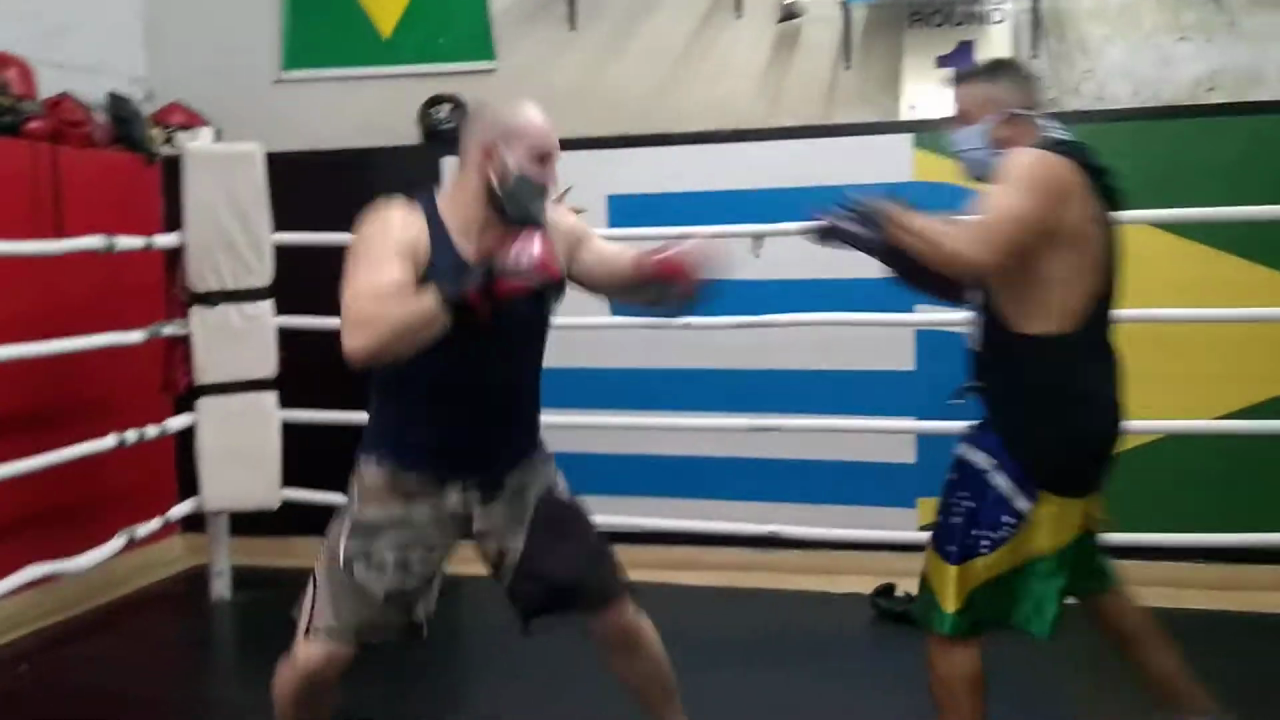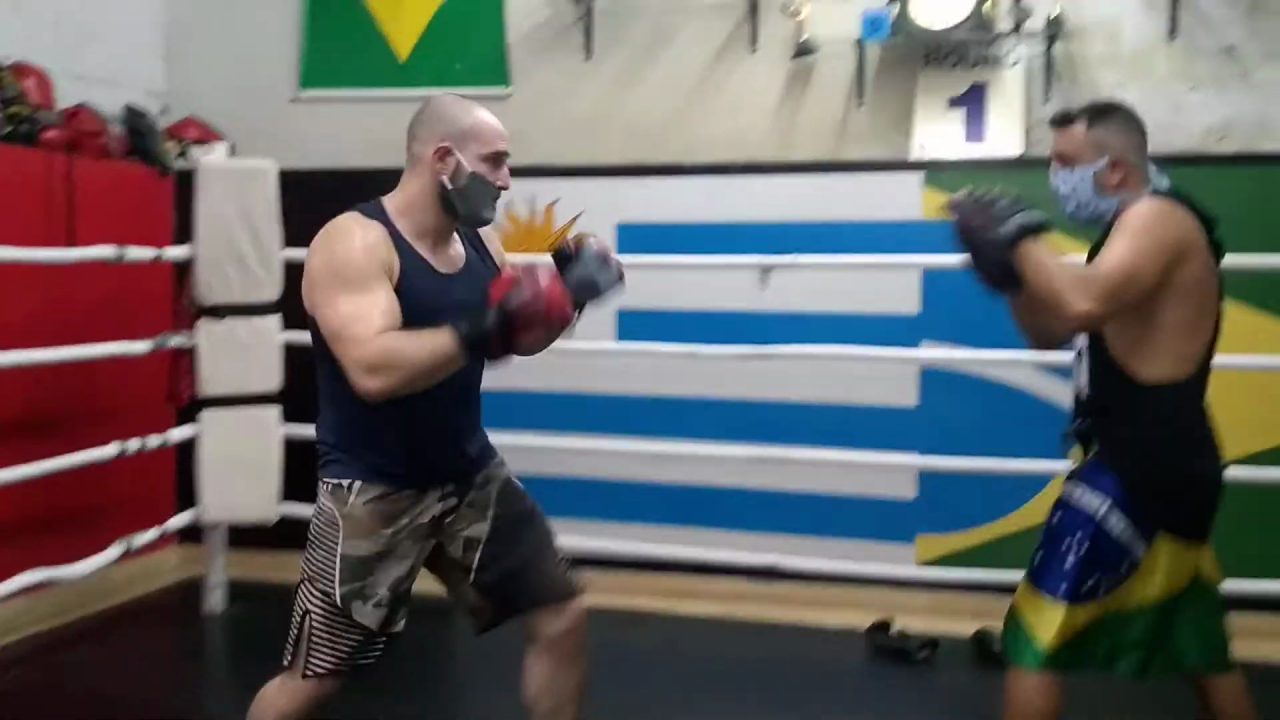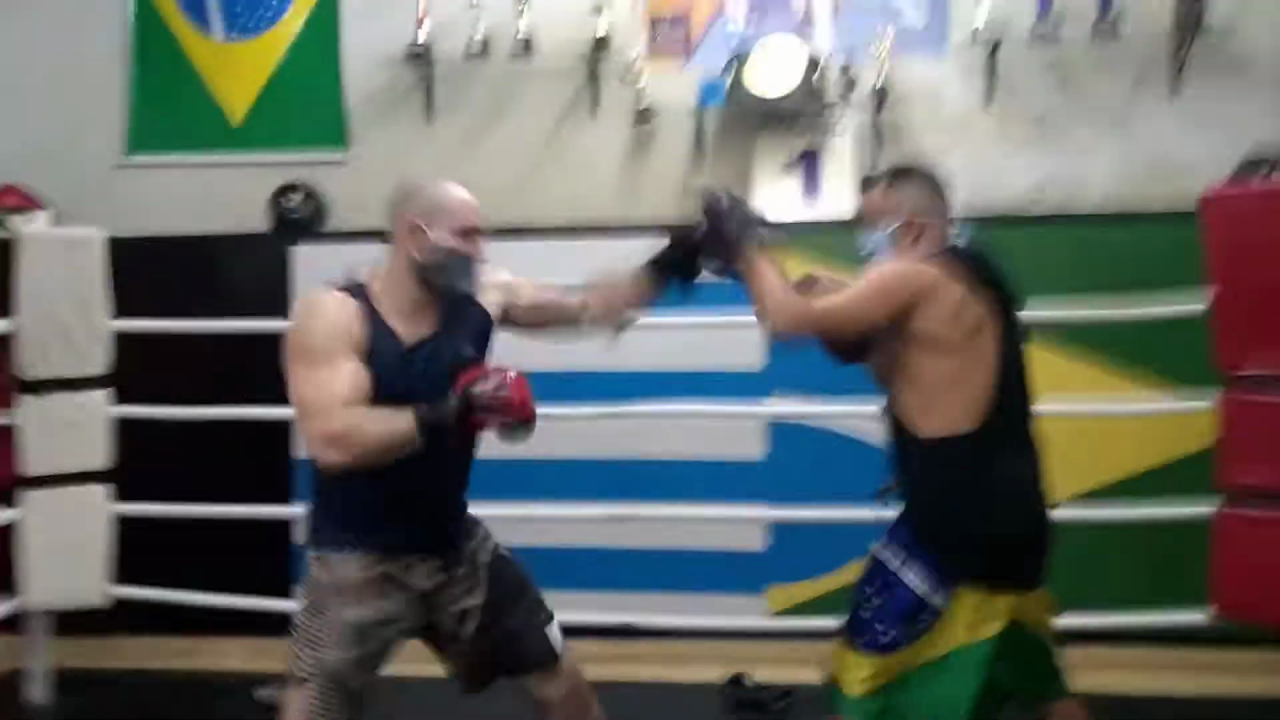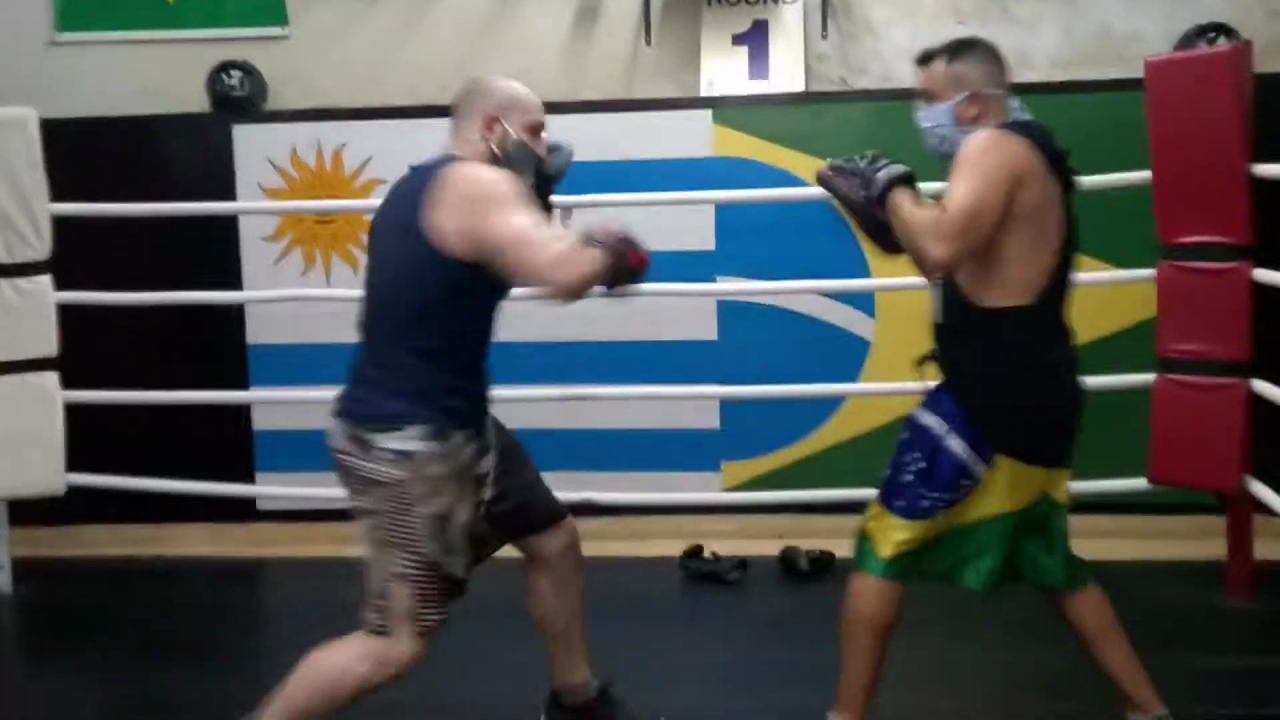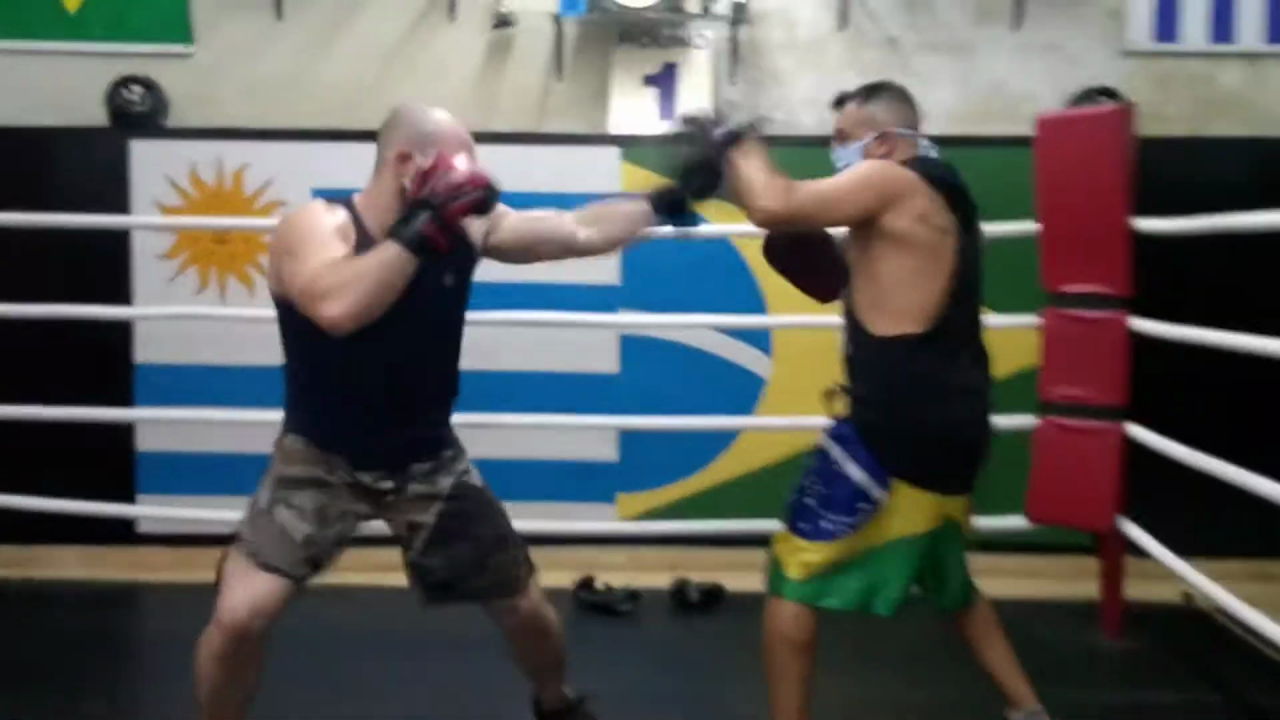
dt=0.4s
person 1, frame 1
left shoulder: (1036, 168)
right shoulder: (1060, 176)
left elbow: (976, 253)
left wrist: (893, 220)
right wrist: (923, 247)
left hip: (1034, 422)
right hip: (1073, 414)
left knee: (947, 609)
right knee: (1086, 578)
person 1, frame 2
left shoulder: (1159, 218)
right shoulder: (1132, 231)
left elbow: (1084, 303)
right elbow: (1052, 331)
left wrist: (1019, 233)
right wrist: (1015, 274)
left hip: (1139, 471)
right hip: (1170, 466)
left knee: (1038, 637)
right knee: (1202, 646)
person 1, frame 3
left shoulder: (917, 278)
right shoulder: (964, 282)
left elbow: (790, 316)
left wrist: (746, 246)
right wrist: (856, 323)
left hip: (949, 526)
right hip: (1006, 518)
person 1, frame 4
left shoulder: (996, 148)
right shoulder: (1020, 162)
left elbow: (943, 250)
right elbow: (961, 274)
left wrist: (891, 191)
right wrist: (893, 215)
left hip: (988, 397)
right hip: (1039, 395)
left knee: (883, 550)
right knee: (1054, 565)
person 1, frame 5
left shoulder: (891, 181)
right shoulder: (938, 199)
left elbow: (778, 205)
left wrist: (740, 146)
right wrist: (812, 258)
left hip: (893, 424)
right hip: (953, 424)
left knee: (794, 577)
right knee: (948, 586)
person 2, frame 1
left shoulder: (548, 226)
right shoulder: (397, 228)
left elbow: (629, 277)
right elbow: (365, 339)
left wrist: (667, 275)
right wrist: (473, 289)
left hip: (513, 473)
right hip: (403, 477)
left knee: (617, 621)
right knee: (319, 656)
person 2, frame 2
left shoulder: (478, 240)
right shoulder: (354, 243)
left elbow: (517, 339)
right elbow: (374, 370)
left wrist: (566, 288)
right wrist: (483, 327)
left hip: (470, 475)
right hip: (371, 494)
left knee: (561, 621)
person 2, frame 3
left shoulder: (476, 295)
right shoulder: (333, 317)
left elbow: (590, 307)
right elbow: (330, 443)
left wrist: (668, 267)
right wrist: (448, 413)
left hip: (453, 548)
right hip: (358, 561)
person 2, frame 4
left shoulder: (430, 188)
right shoulder: (477, 185)
left elbow: (512, 266)
right elbow: (560, 276)
left wrist: (537, 194)
right wrist: (612, 257)
left hip: (452, 425)
right hip: (404, 441)
left knee: (556, 541)
right knee: (399, 642)
person 2, frame 5
left shoulder: (463, 228)
right shoulder: (312, 226)
left elbow: (577, 234)
right elbow: (337, 307)
left wrist: (668, 199)
right wrist: (422, 227)
left hip: (426, 461)
right hip: (321, 457)
left knee: (521, 607)
right knee: (239, 618)
